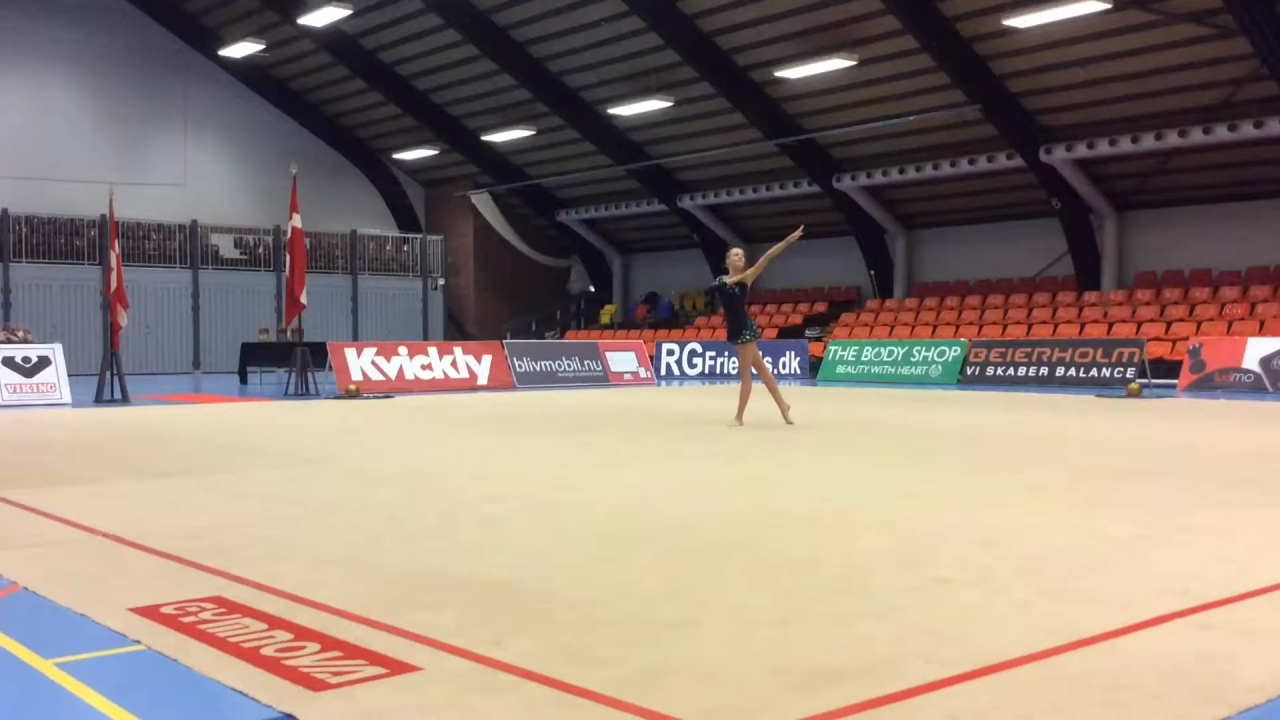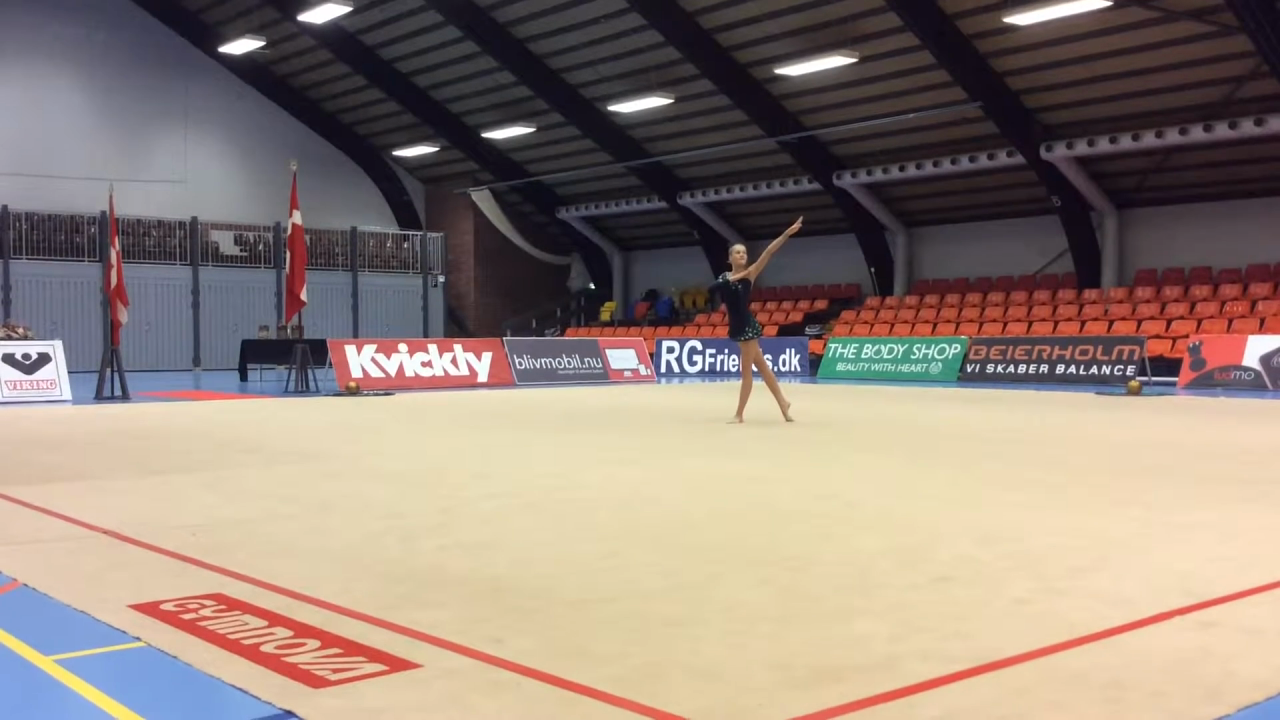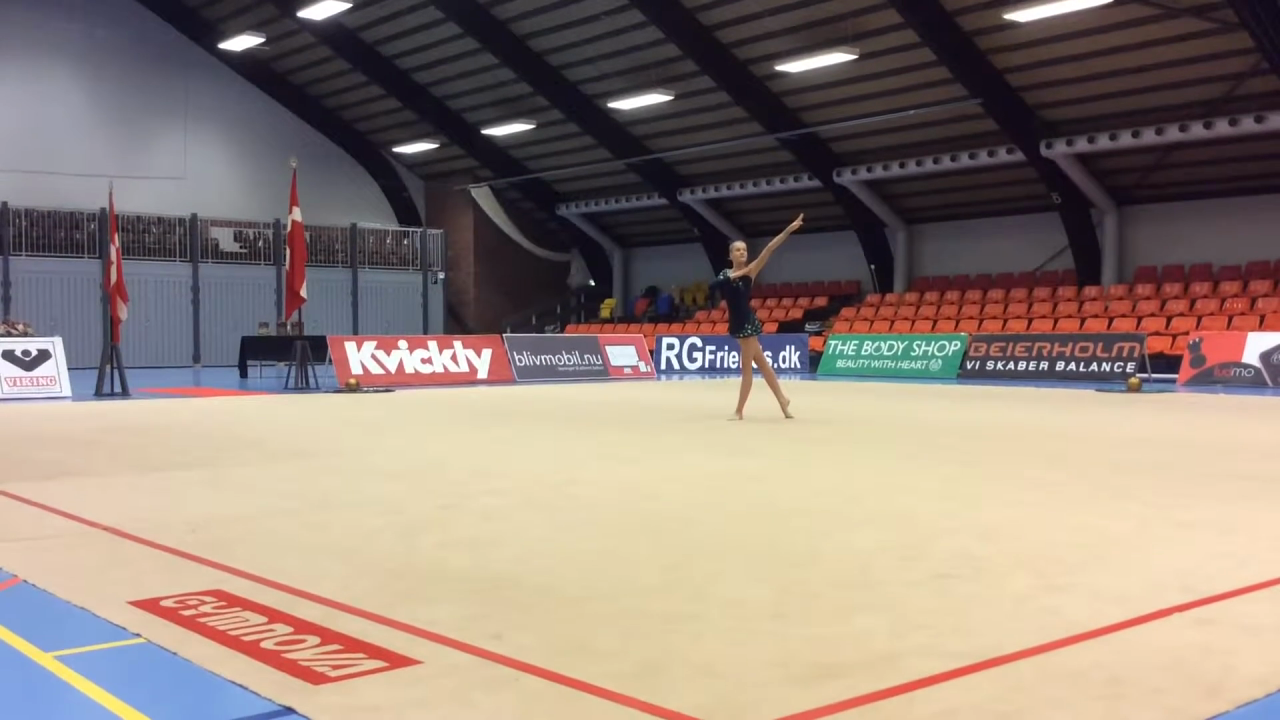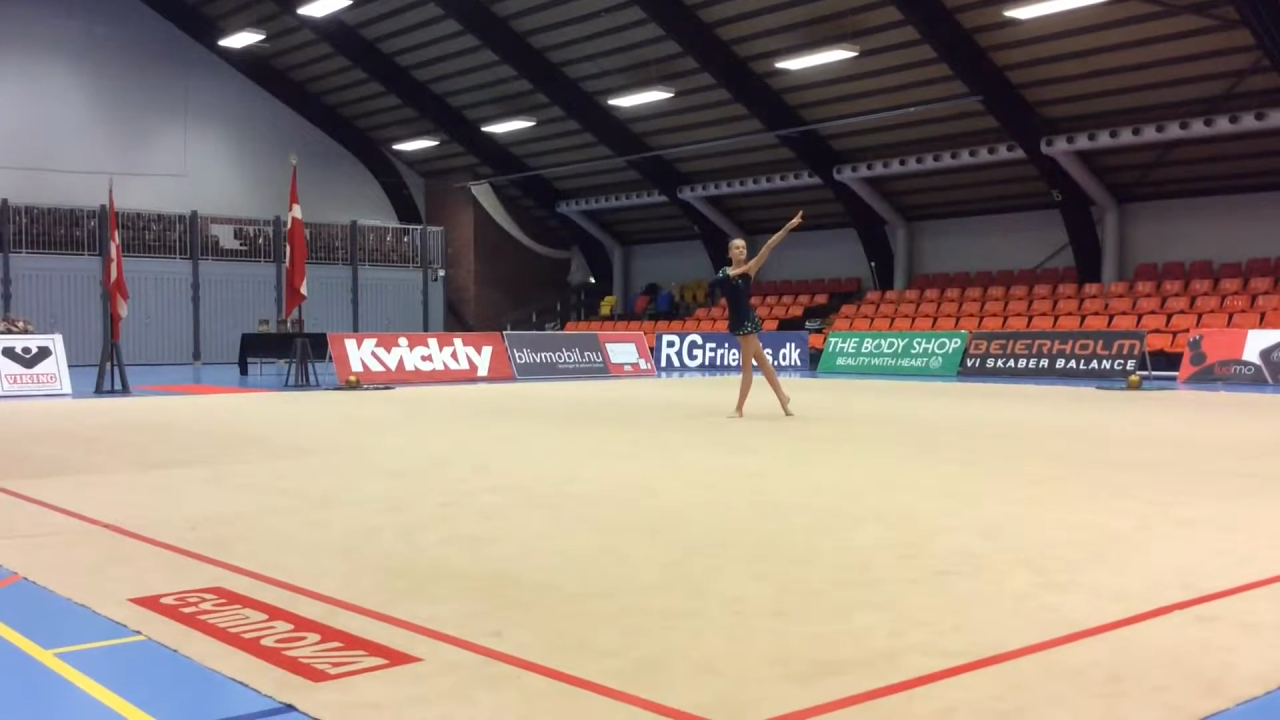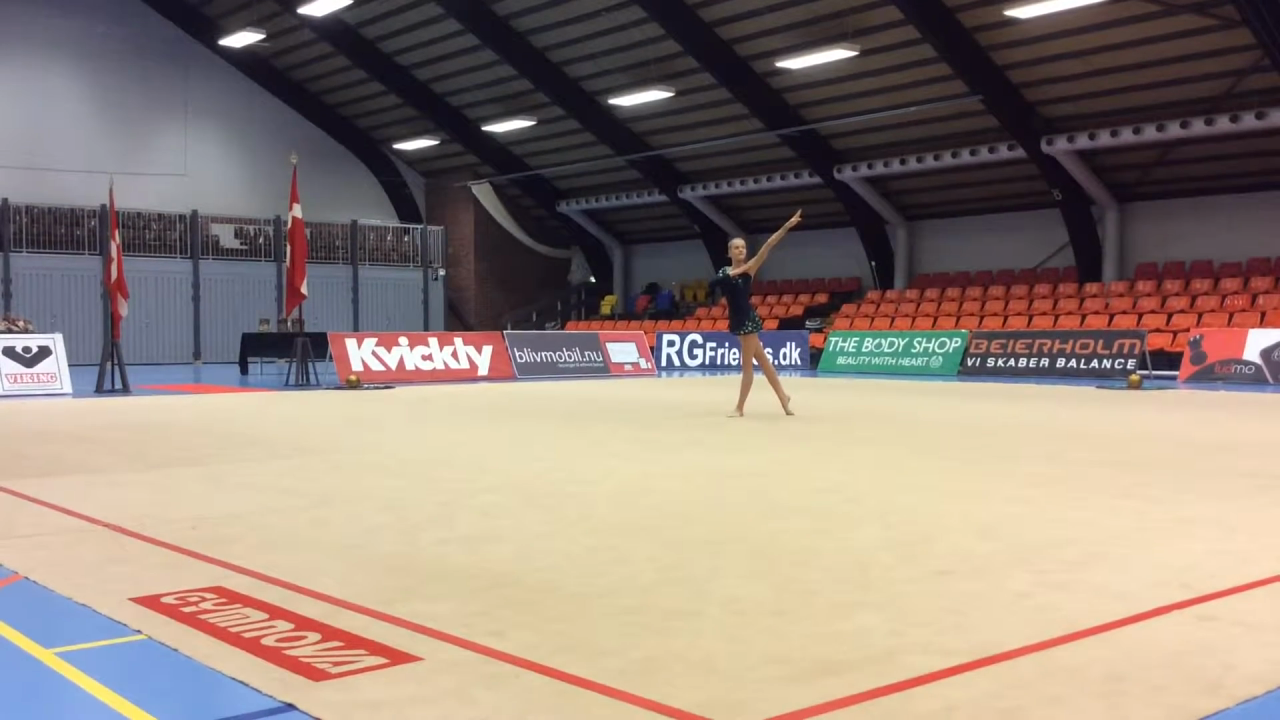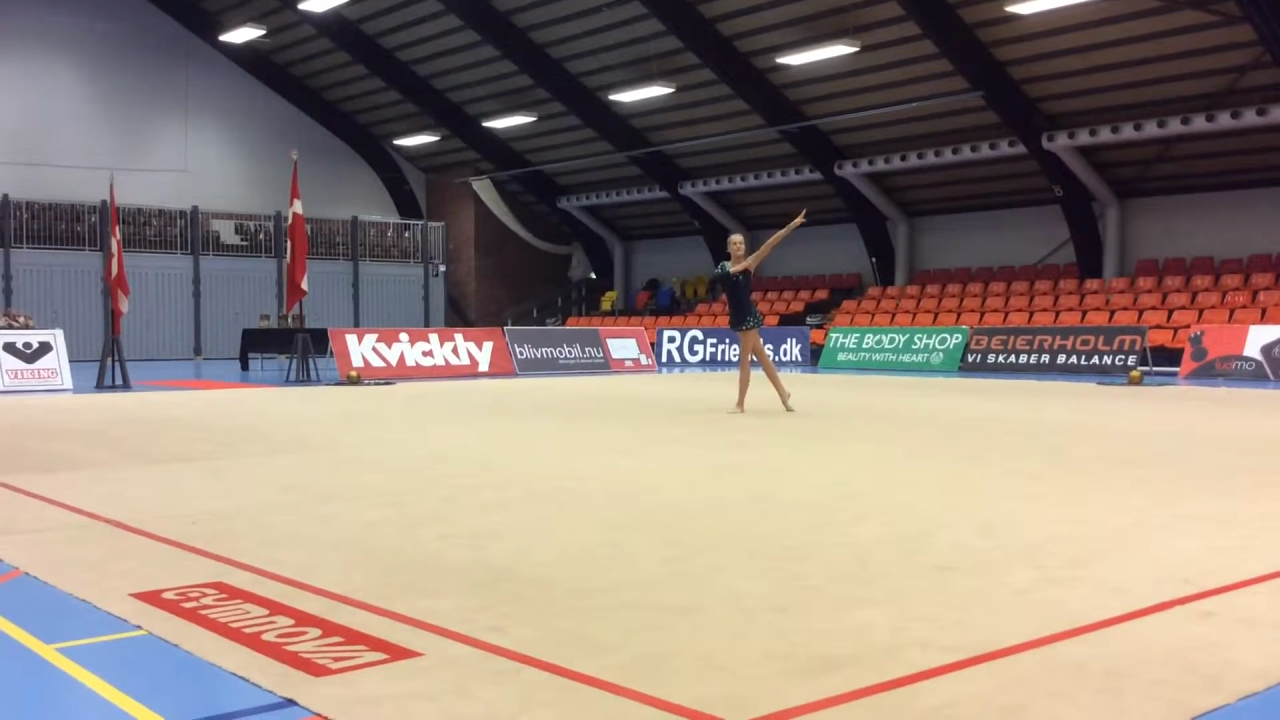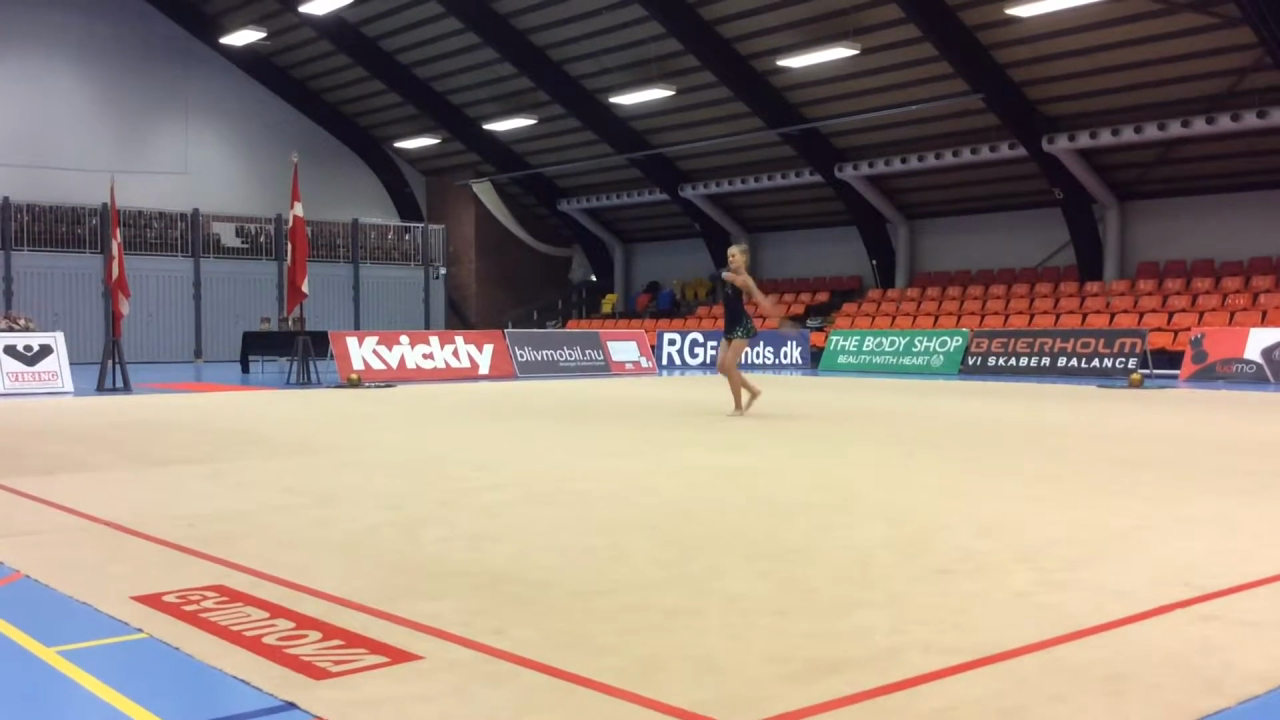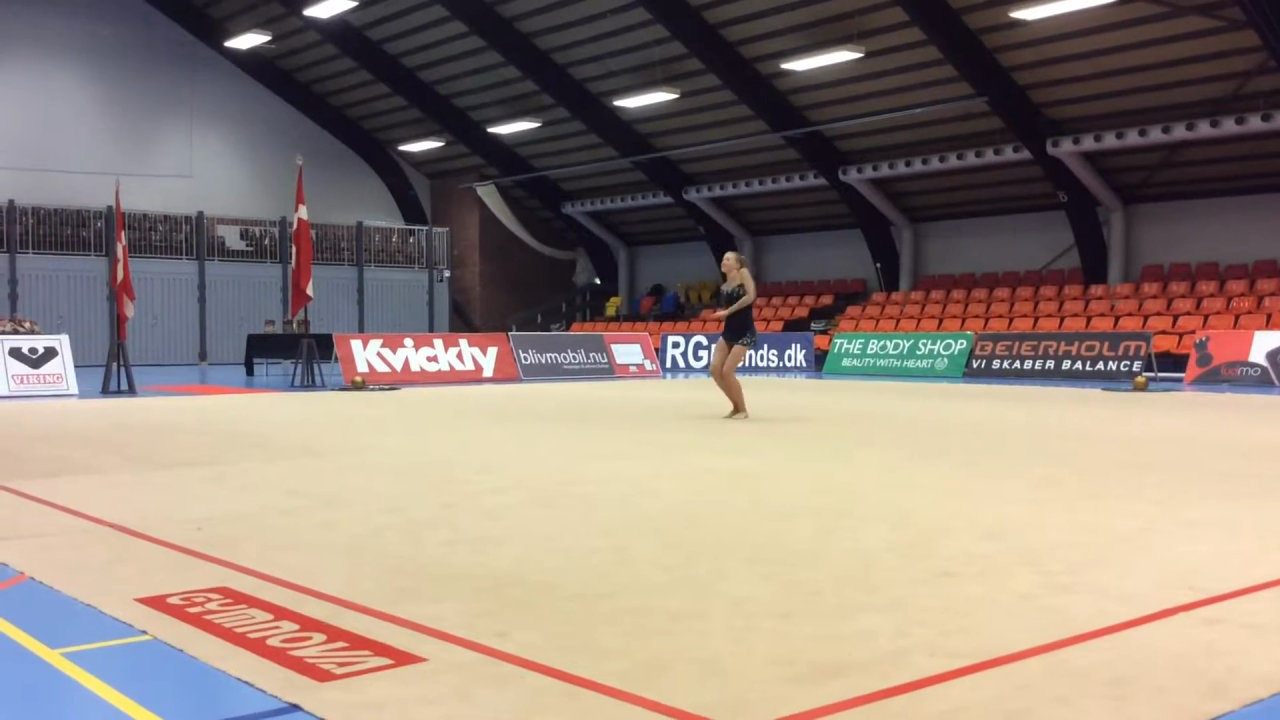
dt=0.4s
person 1, frame 1
left shoulder: (747, 277)
right shoulder: (721, 280)
left elbow: (767, 257)
right elbow: (709, 290)
left wrist: (788, 240)
right wrist: (729, 281)
left hip: (745, 328)
right hip: (733, 329)
left knee: (745, 373)
right knee: (760, 368)
left ankle: (739, 417)
right ankle: (782, 404)
person 1, frame 2
left shoulder: (750, 273)
right shoulder: (725, 277)
left elbow: (769, 252)
right elbow: (712, 289)
left wrist: (787, 233)
right wrist: (731, 279)
left hip: (748, 325)
right hip: (736, 326)
left knee: (747, 371)
right knee: (761, 366)
left ankle: (739, 415)
right ankle: (782, 402)
person 1, frame 3
left shoulder: (750, 270)
right shoulder: (725, 274)
left elbow: (769, 249)
right elbow: (713, 285)
left wrist: (788, 230)
right wrist: (732, 276)
left hip: (748, 322)
right hip: (736, 323)
left knee: (746, 367)
right knee: (762, 363)
left ankle: (739, 411)
right ankle: (782, 399)
person 1, frame 4
left shoulder: (750, 268)
right shoulder: (725, 271)
left elbow: (769, 246)
right elbow: (713, 283)
left wrist: (787, 227)
right wrist: (732, 274)
left hip: (748, 319)
right hip: (736, 320)
left knee: (747, 365)
right knee: (762, 361)
left ankle: (739, 408)
right ankle: (782, 396)
person 1, frame 5
left shoulder: (750, 267)
right shoulder: (725, 271)
left elbow: (768, 245)
right elbow: (713, 283)
left wrist: (786, 227)
right wrist: (732, 274)
left hip: (748, 319)
right hip: (736, 320)
left knee: (747, 364)
right knee: (762, 360)
left ankle: (740, 408)
right ankle: (782, 396)
person 1, frame 6
left shoulder: (750, 263)
right shoulder: (723, 266)
left elbow: (770, 244)
right elbow: (713, 279)
left wrist: (790, 226)
right wrist: (732, 270)
left hip: (748, 315)
right hip: (736, 316)
left knee: (744, 360)
right knee: (761, 356)
left ankle: (740, 404)
right ankle: (782, 392)
person 1, frame 7
left shoulder: (744, 278)
right shoulder: (730, 274)
left elbow: (761, 299)
right wrist: (725, 276)
left hip: (742, 326)
right hip: (731, 325)
left knee: (729, 366)
right knee: (722, 366)
left ankle: (739, 406)
right ankle: (752, 390)
person 1, frame 8
left shoulder: (744, 273)
right shoulder: (724, 287)
left elbow: (751, 296)
left wrist: (727, 312)
left hip: (745, 334)
right hip: (728, 332)
left knee: (727, 372)
right knee: (715, 369)
left ankle: (742, 409)
right ankle: (736, 407)
